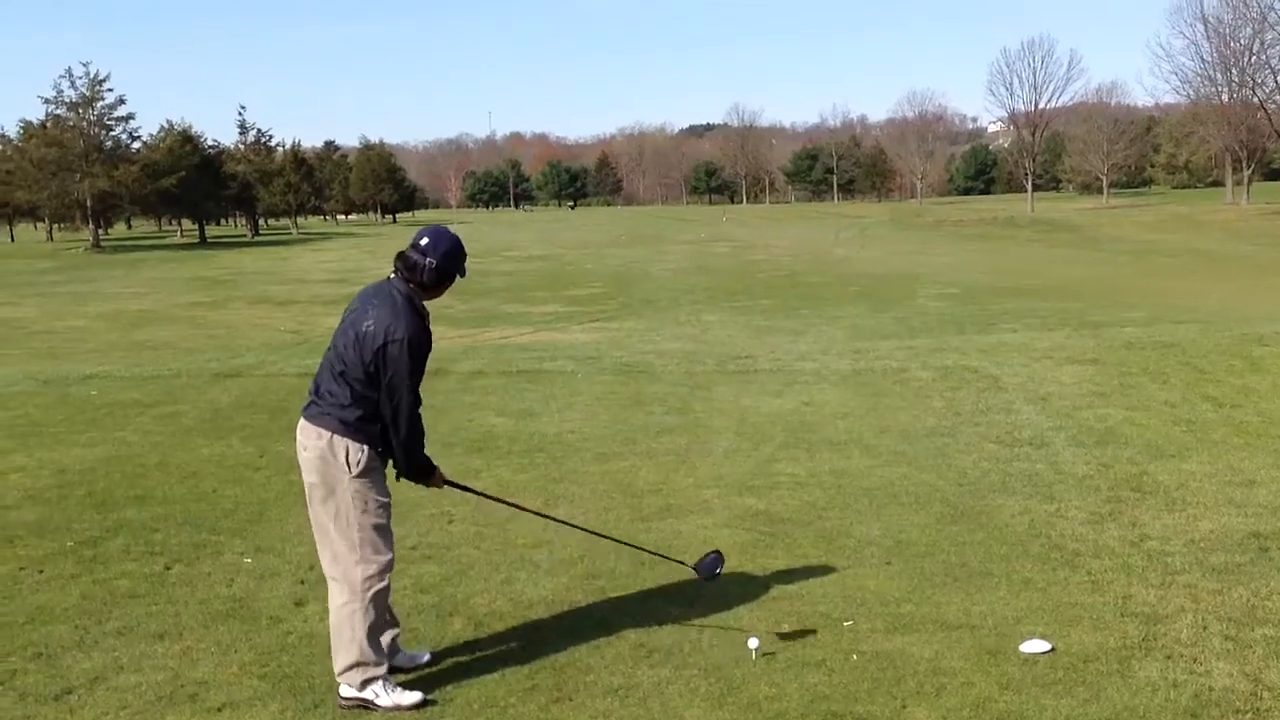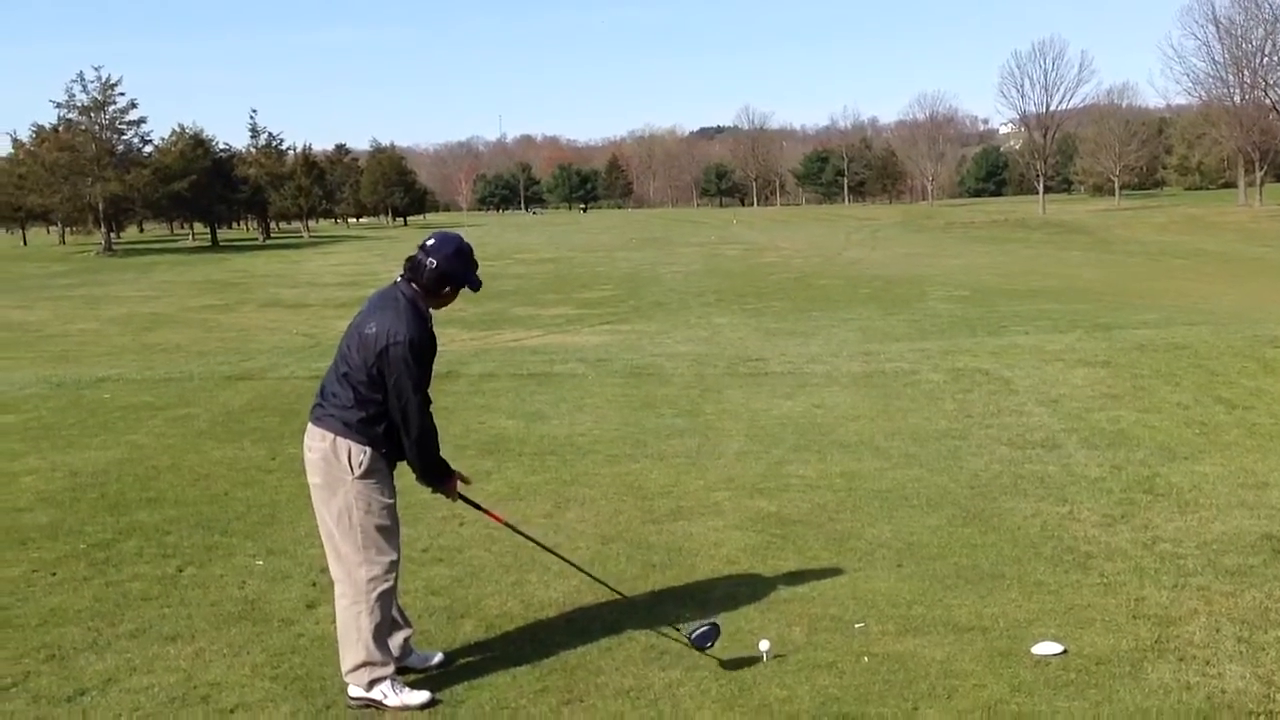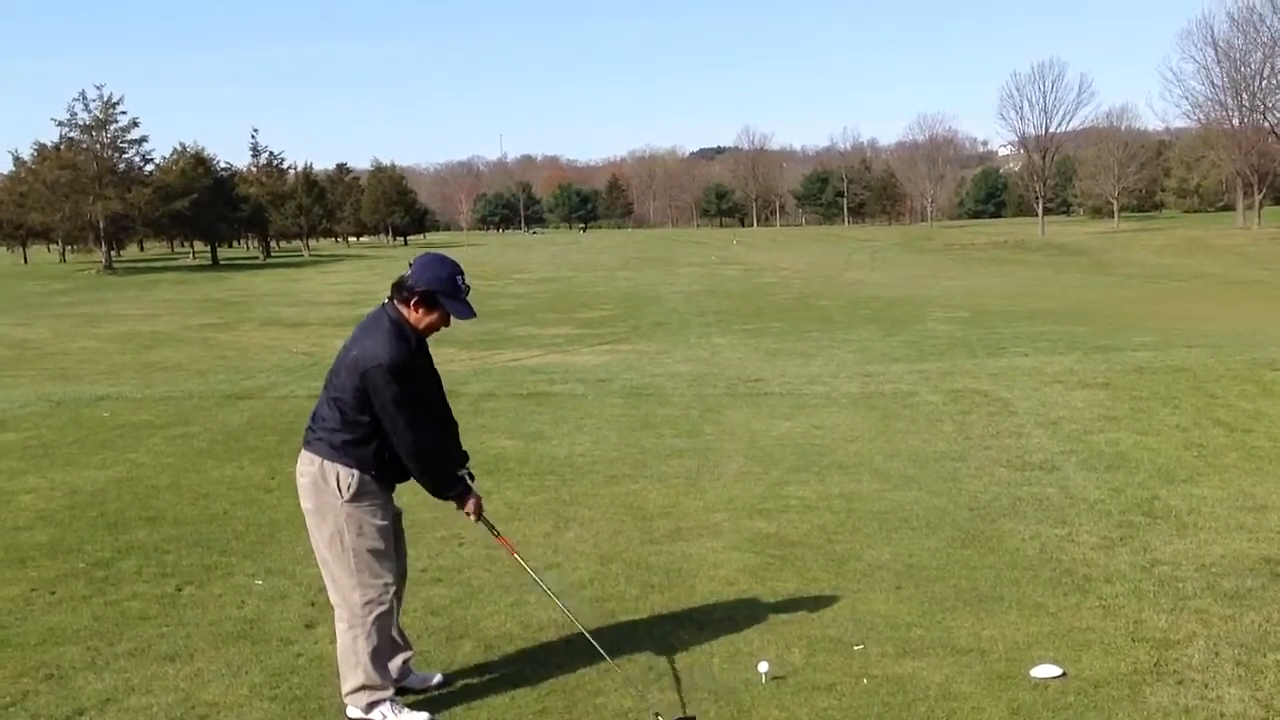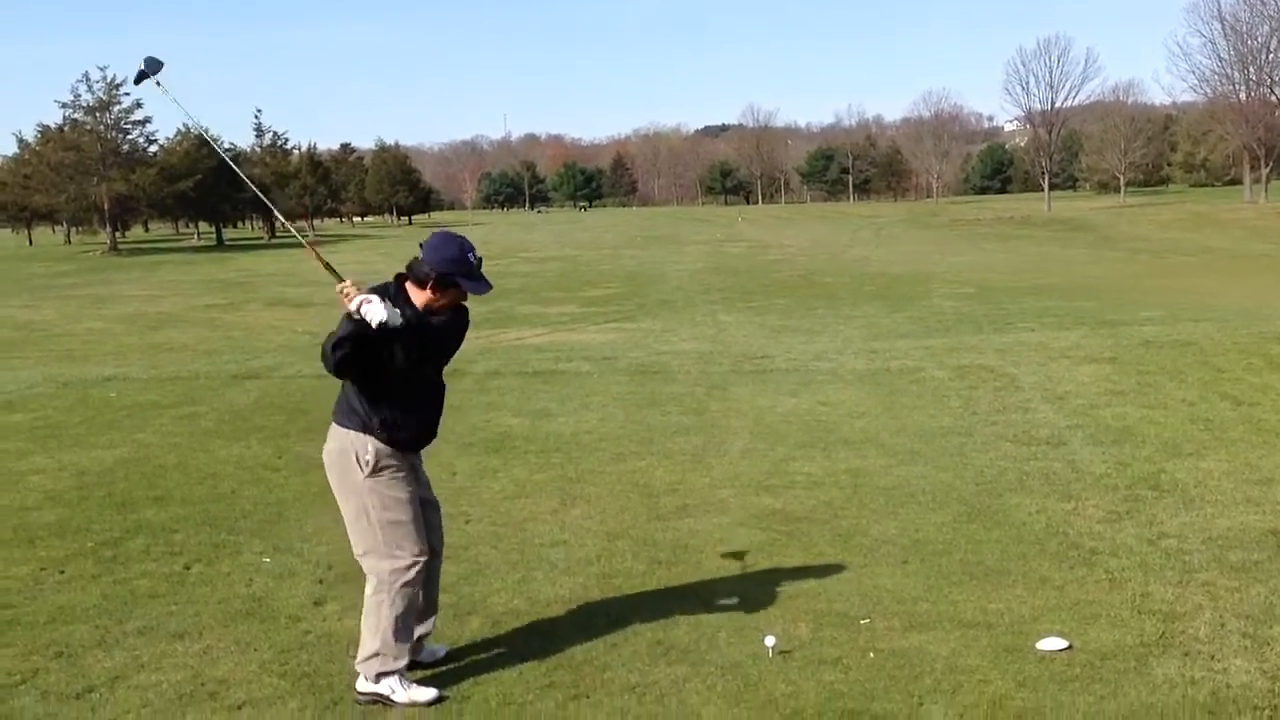
dt=1s
person 1, frame 1
left shoulder: (377, 295)
right shoulder: (403, 327)
right elbow: (400, 409)
right wrist: (419, 468)
left hip: (325, 430)
right hip: (345, 445)
left knee: (367, 555)
right knee: (362, 562)
left ankle: (381, 646)
right ankle: (360, 679)
person 1, frame 2
left shoulder: (393, 299)
right shoulder: (403, 332)
right elbow: (411, 414)
left wrist: (432, 467)
right wrist: (437, 474)
left hip: (348, 440)
right hip: (349, 450)
left knee: (380, 556)
right knee: (367, 563)
left ankle: (392, 647)
right ankle: (369, 679)
person 1, frame 3
left shoulder: (403, 334)
right shoulder: (383, 353)
left elbow: (432, 409)
right elbow: (409, 439)
left wrist: (458, 471)
right wrist: (456, 487)
left hip: (368, 472)
right hip: (341, 477)
left knee: (387, 575)
right knee: (366, 588)
left ankle: (393, 668)
person 1, frame 4
left shoulder: (451, 319)
right shoulder: (378, 303)
left elbow: (433, 346)
right elbow: (338, 362)
left wrist: (389, 317)
right wrist: (357, 318)
left hip: (396, 447)
right hip: (364, 449)
left knee: (425, 544)
right knee: (396, 558)
left ankle: (406, 641)
right ankle: (378, 674)
